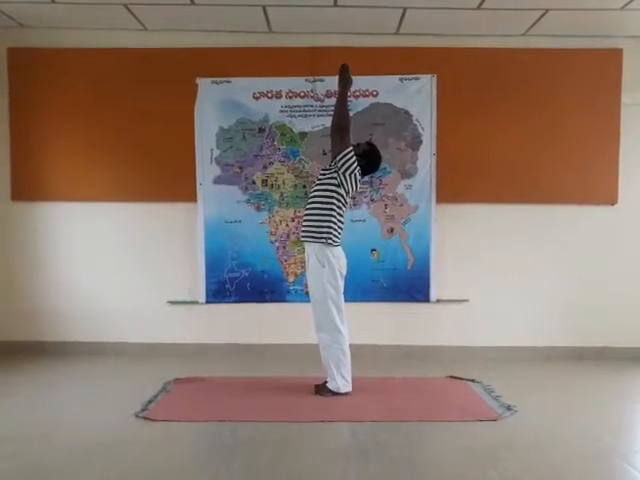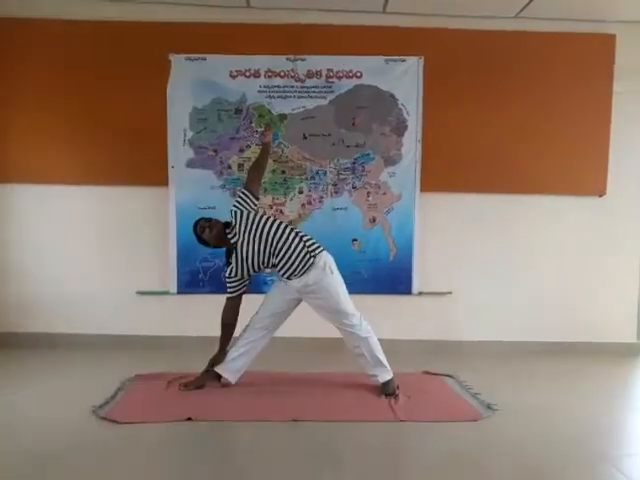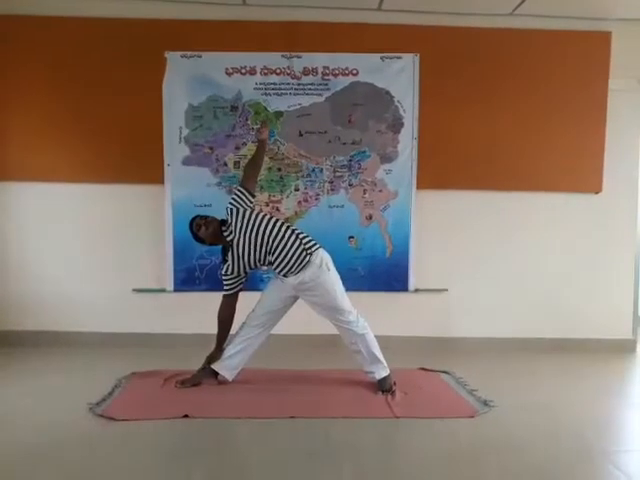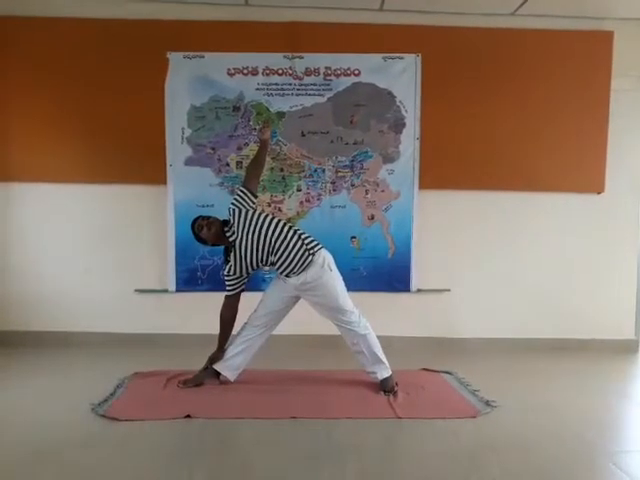
dt=0.4s
person 1, frame 1
left shoulder: (349, 172)
right shoulder: (338, 174)
left elbow: (340, 131)
right elbow: (339, 134)
left wrist: (343, 91)
right wrist: (342, 92)
left hip: (325, 255)
right hip: (320, 254)
left knee: (330, 322)
right knee: (327, 321)
left ankle: (339, 384)
right ankle: (337, 379)
person 1, frame 2
left shoulder: (241, 213)
right shoulder: (235, 265)
left elbow: (255, 176)
right elbow: (231, 308)
left wrist: (266, 145)
right wrist: (220, 354)
left hip: (316, 268)
right hip: (291, 280)
left knee: (352, 324)
right knee: (258, 327)
left ankle: (385, 377)
right ankle: (220, 373)
person 1, frame 3
left shoulder: (236, 212)
right shoulder: (231, 264)
left elbow: (250, 176)
right elbow: (228, 305)
left wrist: (262, 143)
right wrist: (218, 349)
left hip: (313, 264)
right hip: (287, 278)
left knee: (348, 320)
right knee: (255, 324)
left ankle: (382, 374)
right ankle: (217, 370)
person 1, frame 4
left shoulder: (238, 212)
right shoulder: (233, 264)
left elbow: (252, 176)
right elbow: (230, 305)
left wrist: (264, 143)
right wrist: (219, 350)
left hip: (315, 264)
right hip: (288, 279)
left knee: (350, 320)
right knee: (257, 324)
left ankle: (384, 374)
right ankle: (218, 370)
